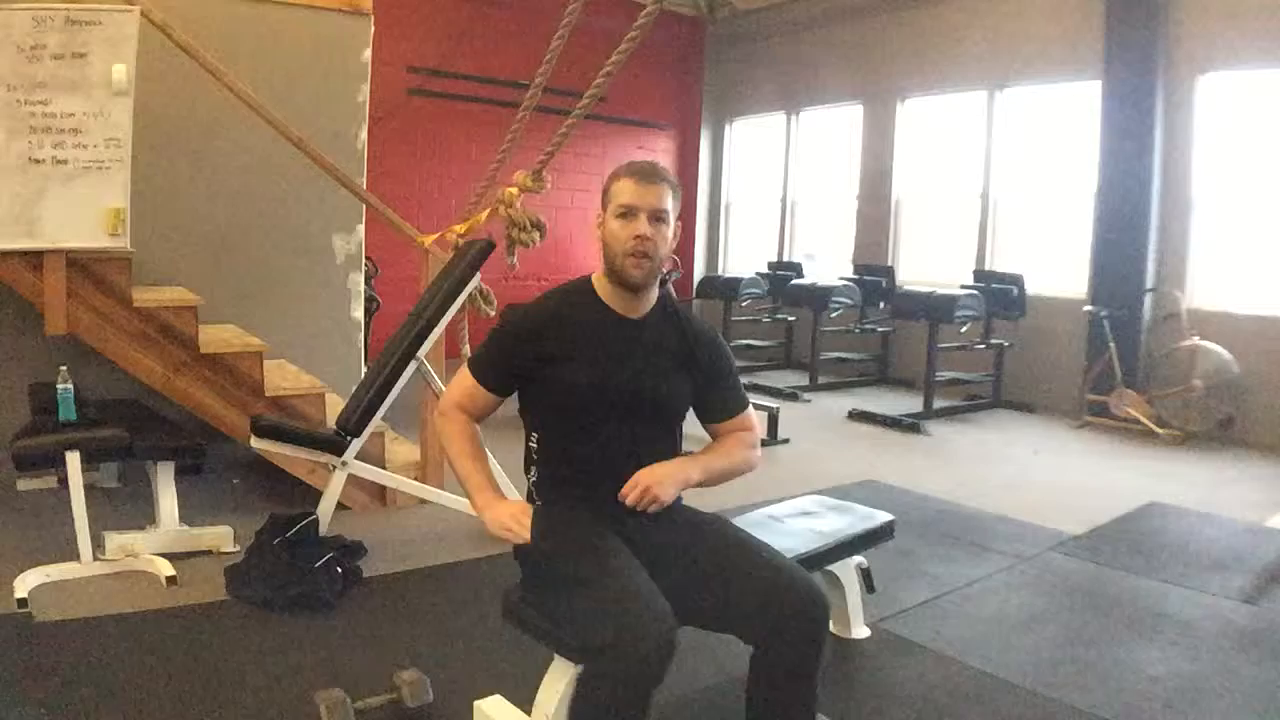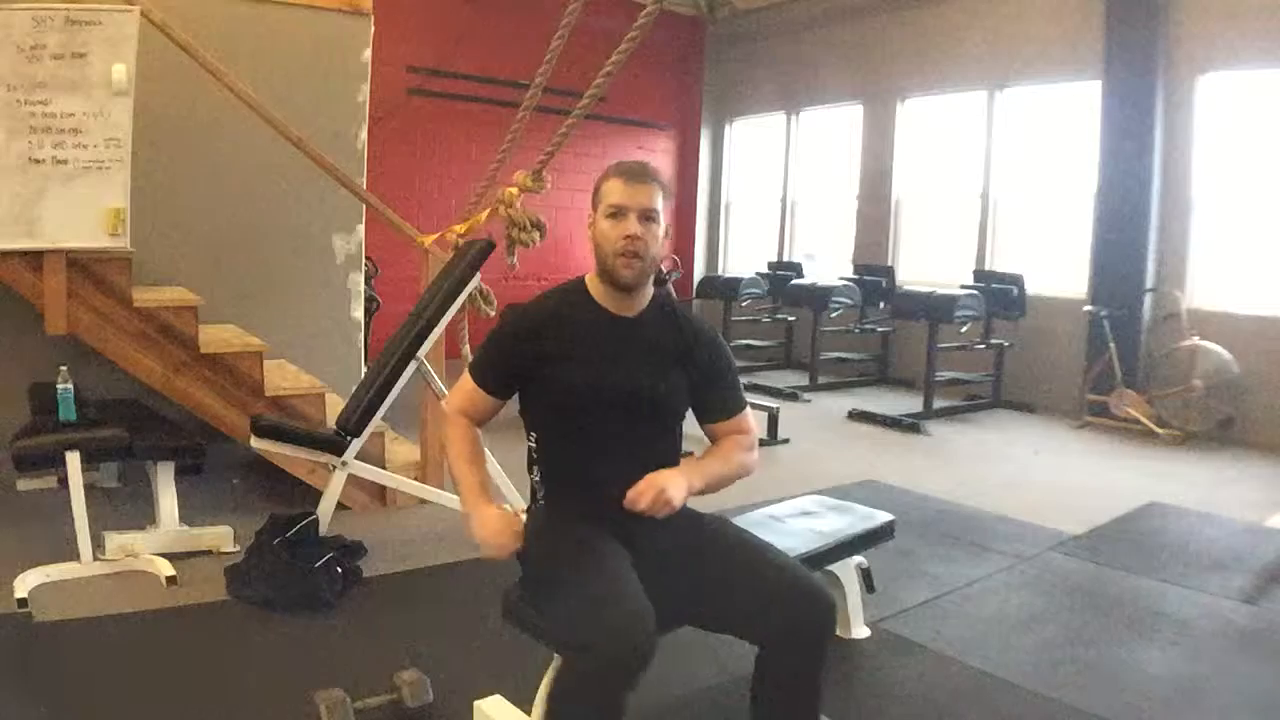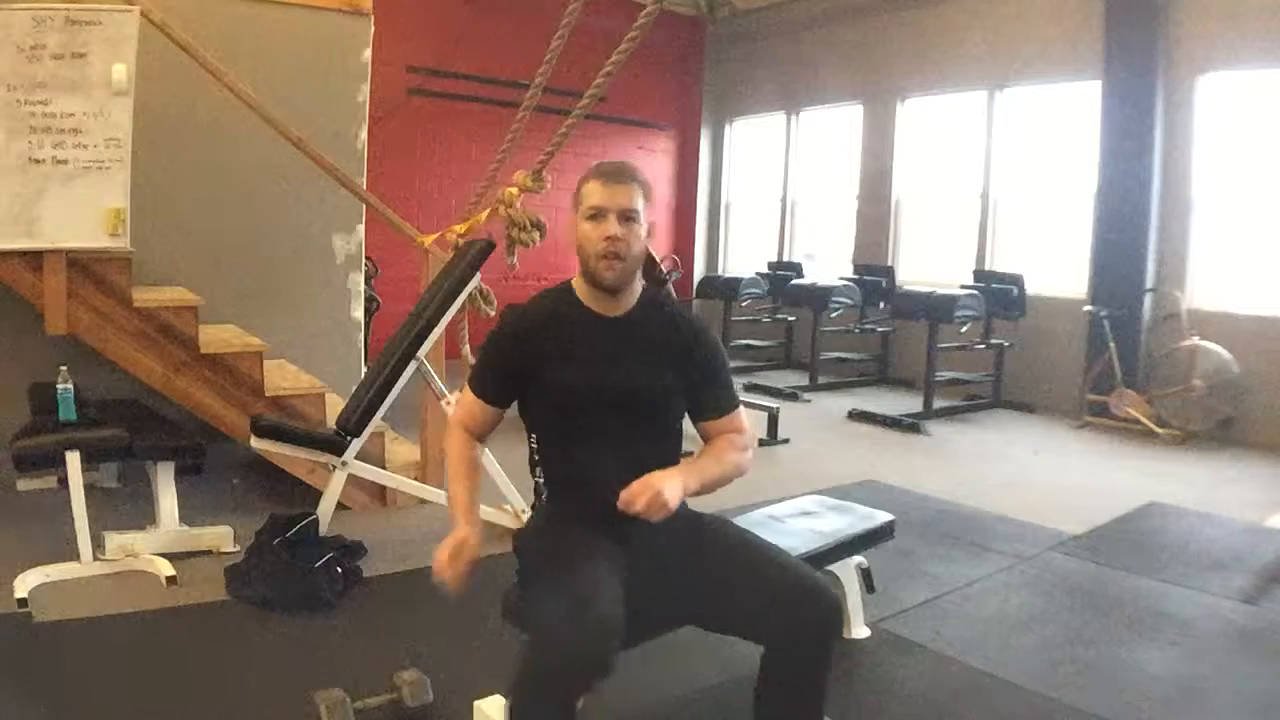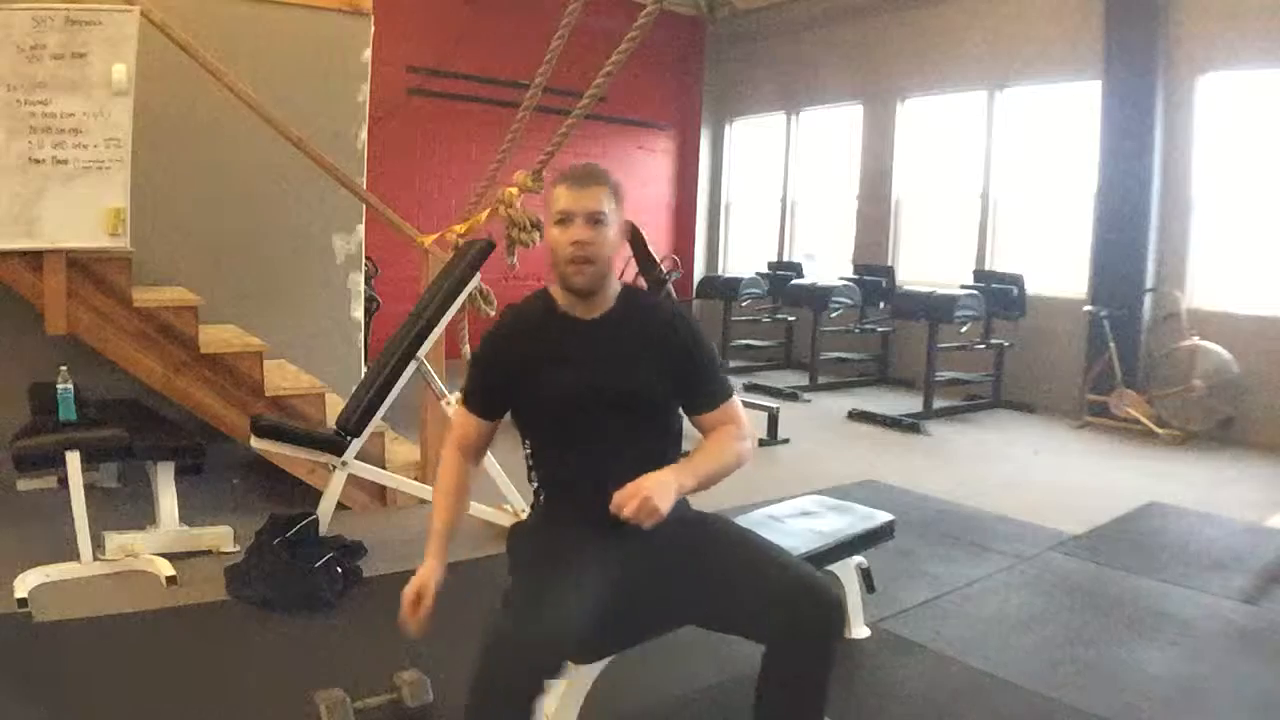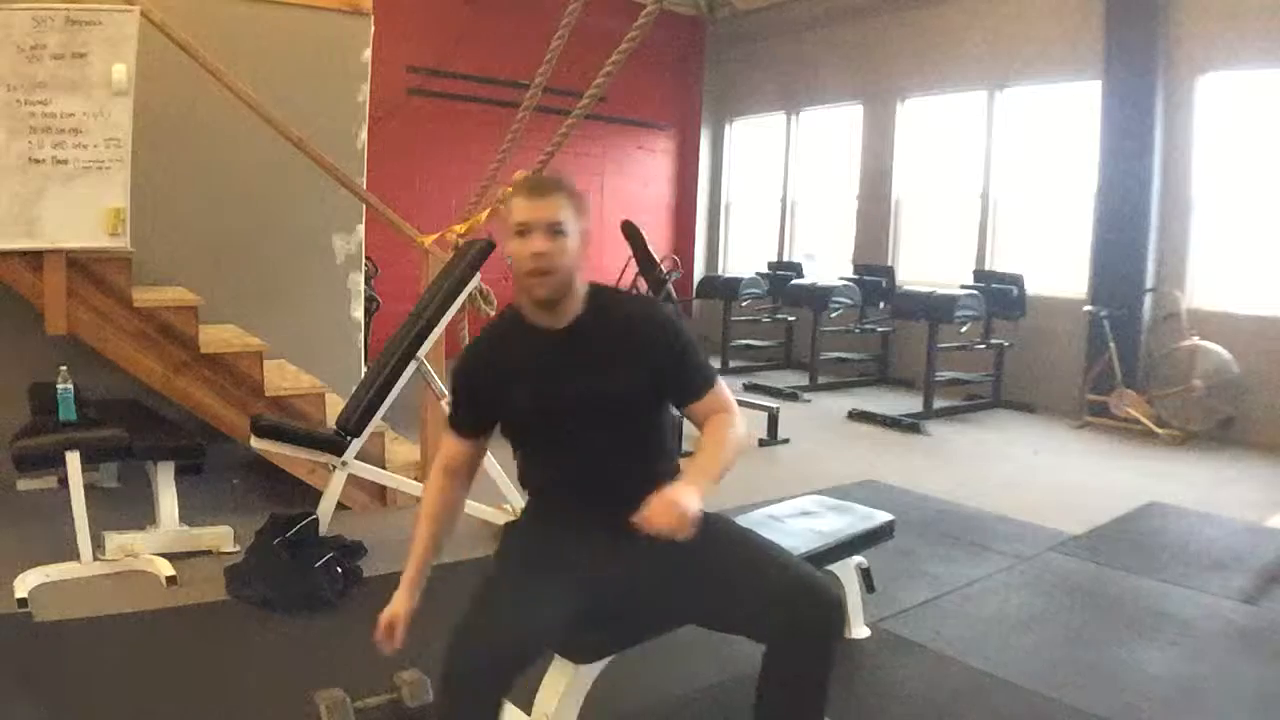
dt=0.1s
person 1, frame 1
left shoulder: (692, 339)
right shoulder: (539, 323)
left elbow: (745, 442)
right elbow: (455, 411)
left wrist: (683, 469)
right wrist: (491, 503)
left hip: (658, 520)
right hip: (566, 525)
left knee: (801, 608)
right knee: (643, 633)
person 1, frame 2
left shoulder: (690, 338)
right shoulder: (536, 324)
left elbow: (742, 443)
right elbow: (459, 415)
left wrist: (687, 476)
right wrist: (480, 508)
left hip: (662, 523)
right hip: (568, 528)
left knee: (807, 608)
right knee: (623, 632)
person 1, frame 3
left shoulder: (681, 333)
right shoulder: (527, 329)
left elbow: (736, 444)
right elbow: (466, 427)
left wrist: (682, 476)
right wrist: (463, 522)
left hip: (665, 526)
right hip: (570, 531)
left knee: (813, 608)
right knee: (582, 633)
person 1, frame 4
left shoulder: (668, 327)
right shoulder: (514, 337)
left elbow: (734, 433)
right elbow: (463, 446)
left wrist: (674, 478)
right wrist: (433, 559)
left hip: (661, 526)
right hip: (567, 531)
left knee: (816, 606)
right knee: (529, 642)
person 1, frame 5
left shoulder: (642, 324)
right shoulder: (489, 356)
left elbow: (722, 417)
right elbow: (452, 467)
left wrist: (688, 485)
right wrist: (410, 586)
left hip: (659, 530)
right hip: (558, 539)
left knee: (813, 605)
right knee: (481, 648)
